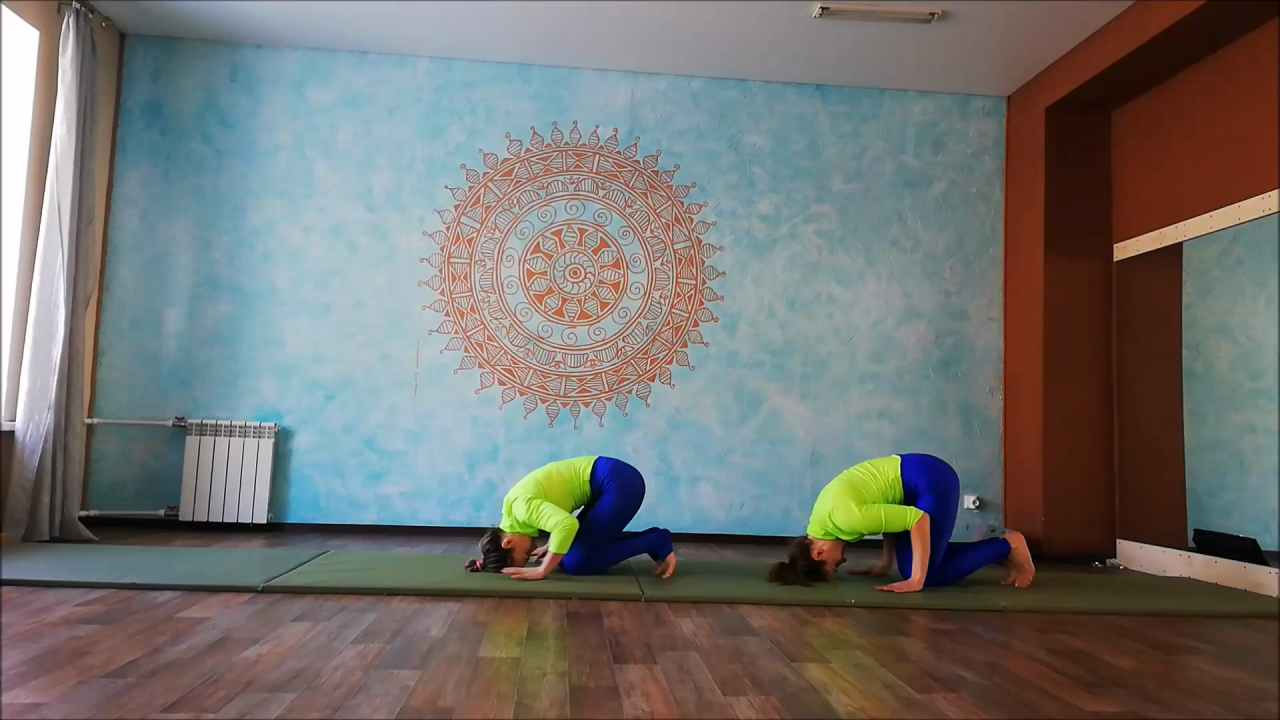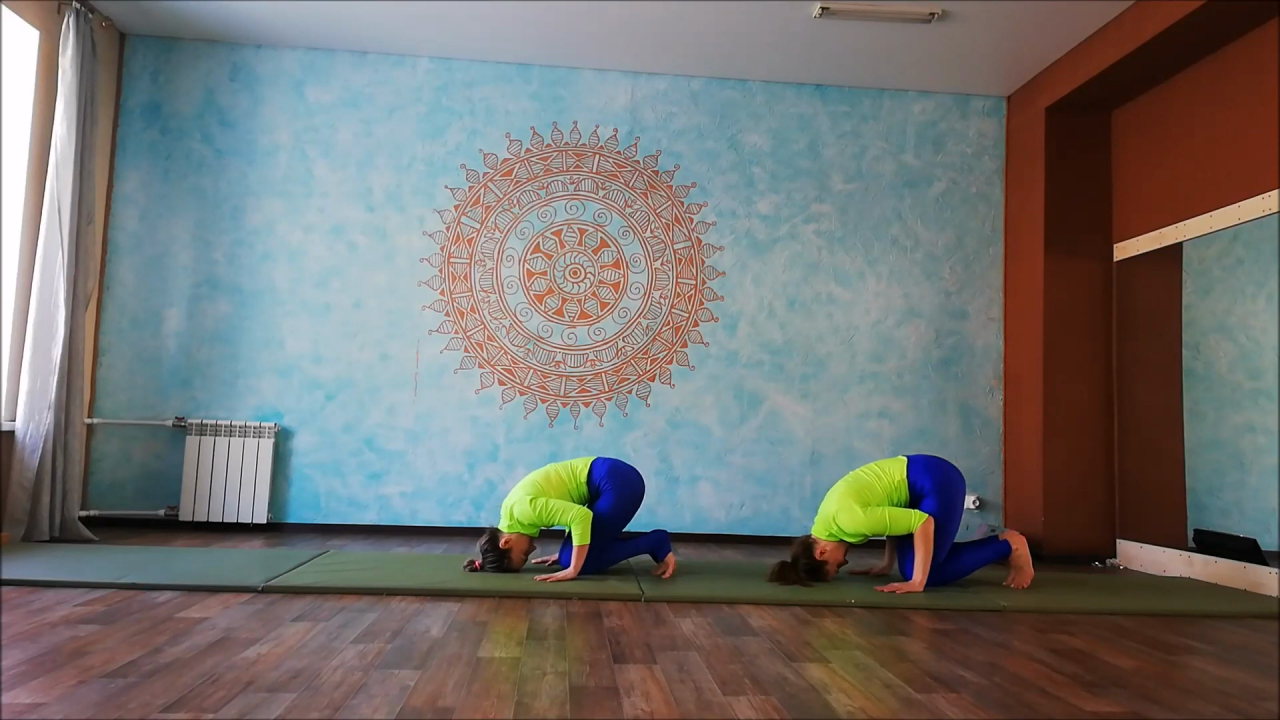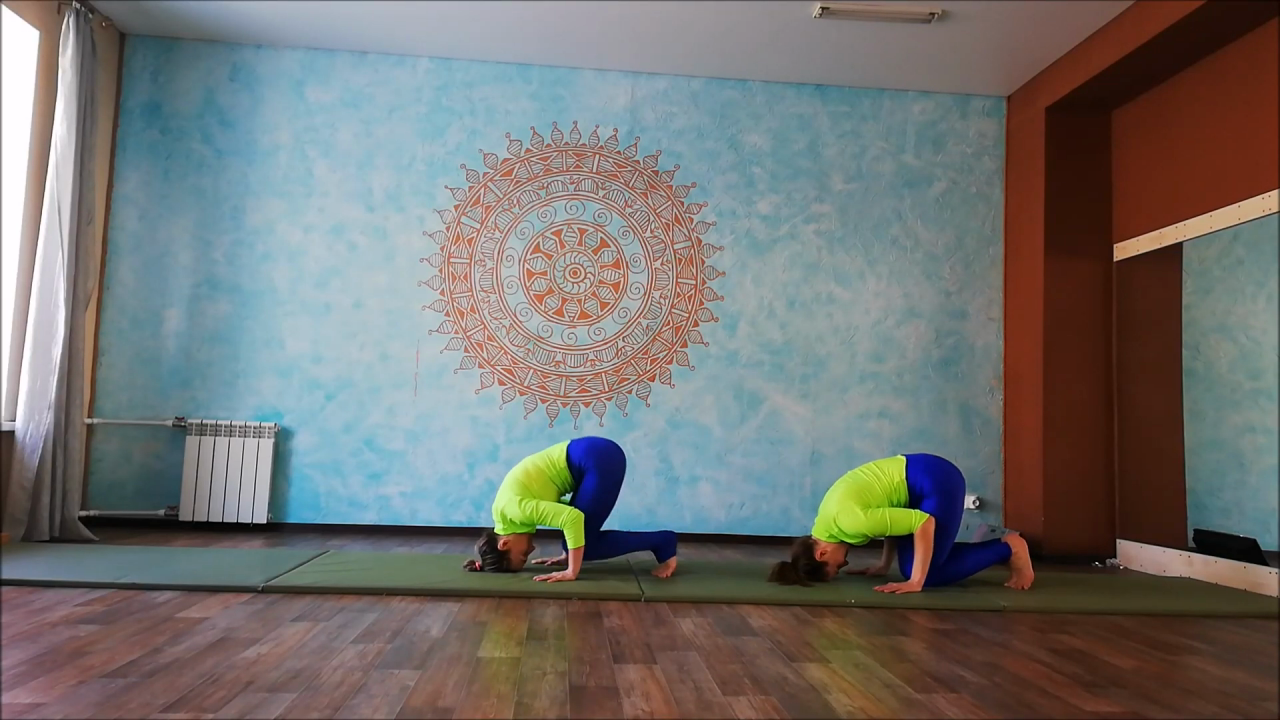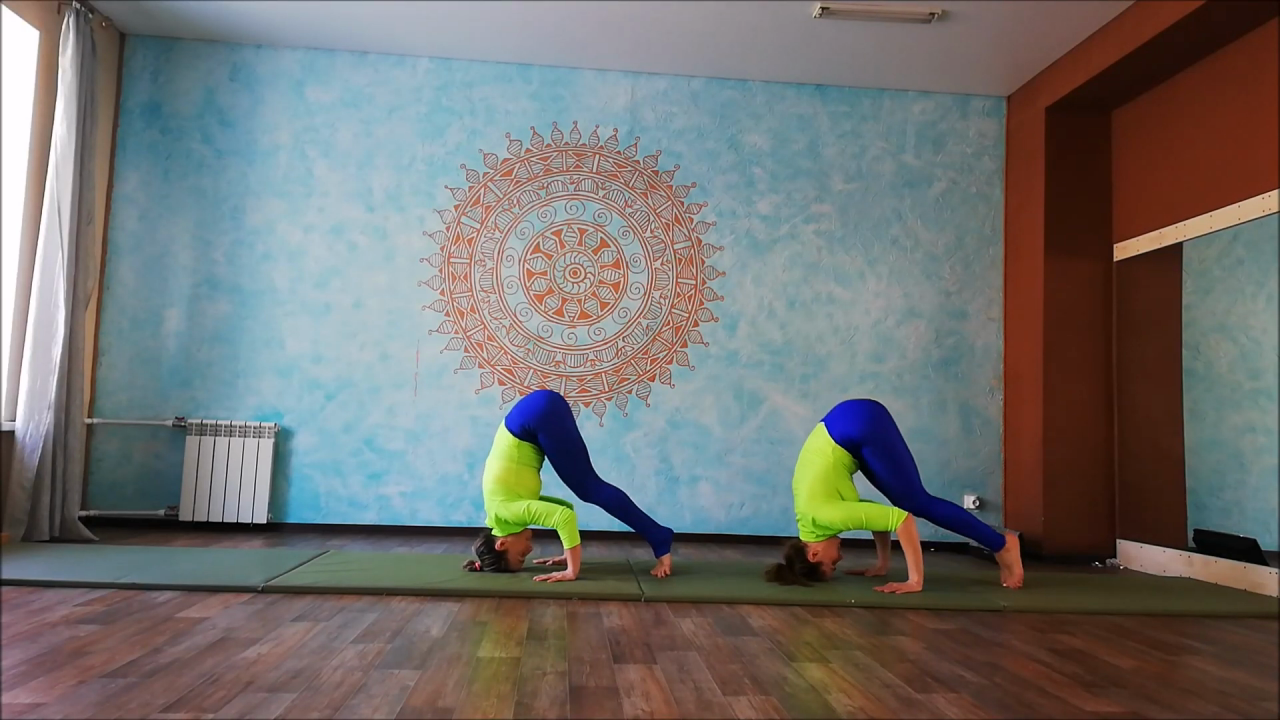
dt=0.7s
person 1, frame 1
left shoulder: (842, 517)
right shoulder: (822, 520)
left elbow: (918, 519)
left wrist: (917, 581)
right wrist: (885, 563)
left hip: (931, 481)
right hip: (914, 480)
left knee: (929, 574)
right knee: (910, 567)
left ankle: (1008, 546)
right ankle: (1001, 548)
person 1, frame 2
left shoulder: (846, 519)
right shoulder: (830, 516)
left elbow: (923, 522)
left wrist: (918, 582)
right wrist: (887, 563)
left hip: (937, 482)
right hip: (920, 479)
left knee: (928, 575)
right knee: (911, 568)
left ankle: (1009, 546)
right ankle: (1001, 541)
person 1, frame 3
left shoulder: (846, 521)
right shoulder: (830, 520)
left elbow: (923, 522)
left wrist: (916, 582)
right wrist: (884, 565)
left hip: (936, 482)
right hip: (917, 480)
left knee: (928, 576)
right knee: (913, 567)
left ankle: (1009, 549)
right ankle: (1004, 547)
person 1, frame 4
left shoulder: (820, 516)
right shoulder: (813, 517)
left elbow: (901, 518)
left wrist: (915, 581)
right wrist: (882, 564)
right hip: (852, 426)
left knee: (917, 504)
right knee: (911, 505)
left ankle: (1002, 544)
person 2, frame 1
left shoulder: (519, 507)
right shoulder: (518, 505)
left elbow: (566, 525)
left wrist: (542, 570)
right wrist: (553, 546)
left hip: (619, 484)
right hip: (615, 480)
left knee: (578, 562)
right knee: (572, 553)
left ankle: (657, 542)
right ankle: (651, 539)
person 2, frame 2
left shoulder: (521, 509)
right shoulder: (517, 507)
left elbow: (581, 516)
left wrist: (573, 569)
right wrist: (564, 555)
left hip: (618, 483)
right hip: (614, 479)
left knee: (583, 562)
right knee: (571, 556)
left ankle: (656, 544)
right ankle: (654, 543)
person 2, frame 3
left shoulder: (512, 510)
right shoulder: (509, 510)
left elbow: (573, 518)
right elbow: (568, 518)
left wrist: (572, 571)
right wrist: (567, 557)
left hip: (597, 459)
right hip: (593, 454)
left knee: (586, 546)
right knee: (581, 539)
left ankle: (663, 544)
person 2, frame 4
left shoulder: (504, 510)
right shoulder: (503, 509)
left elbow: (565, 517)
left wrist: (572, 571)
right wrist: (569, 556)
left knee: (589, 489)
right knee: (588, 490)
left ankle: (659, 539)
